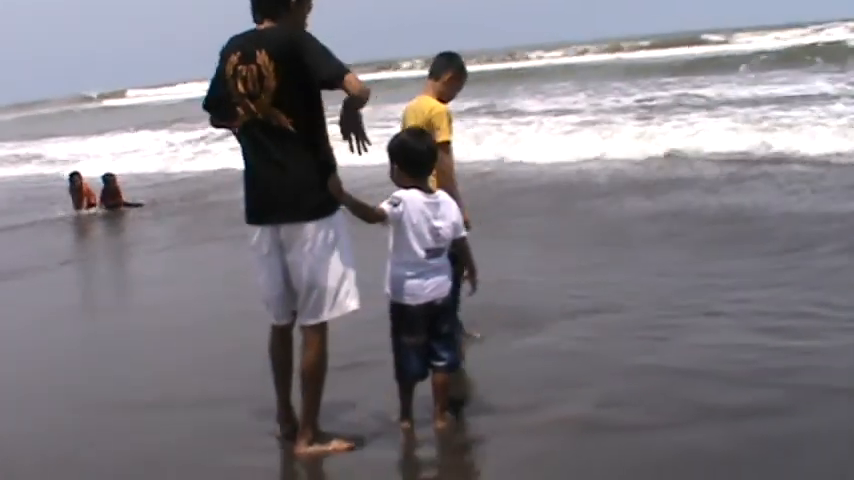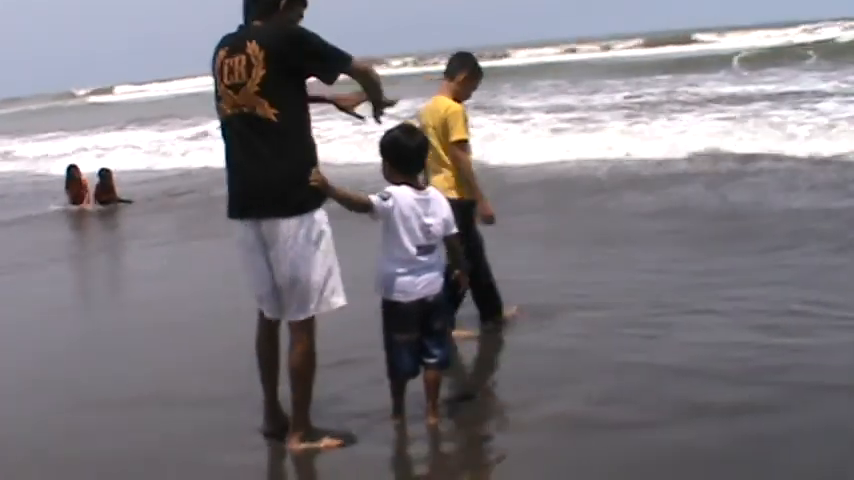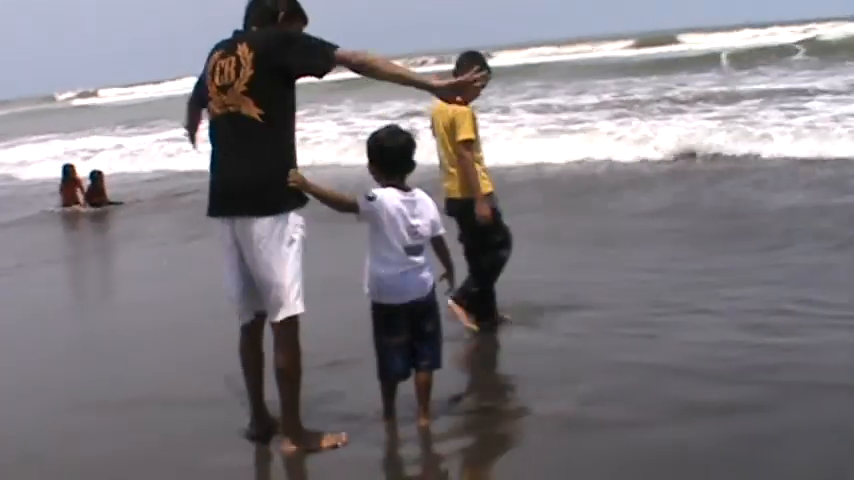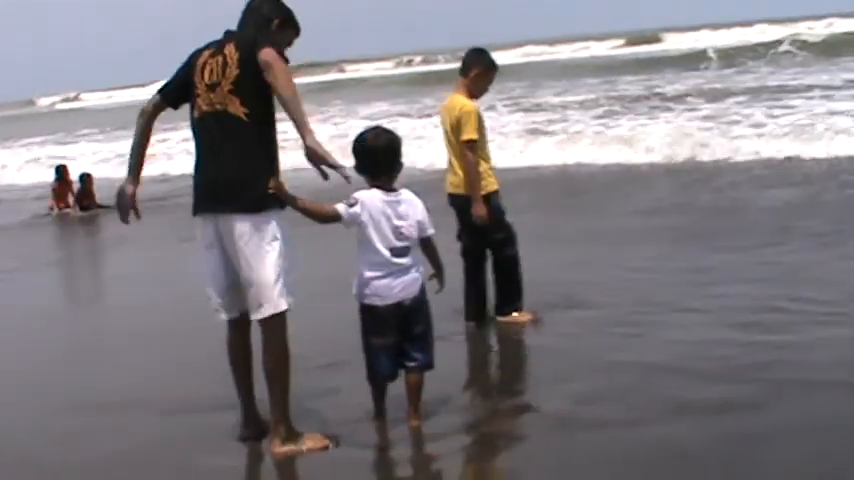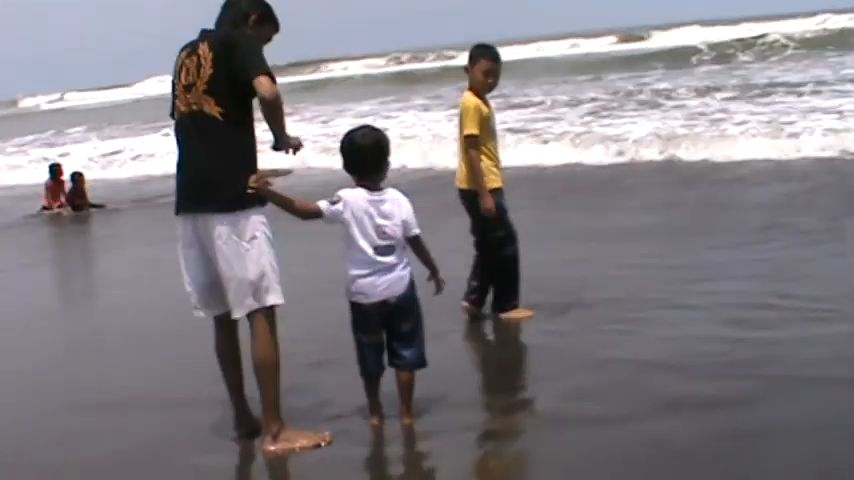
dt=0.2s
person 1, frame 1
left shoulder: (231, 51)
right shoulder: (295, 42)
left elbow: (219, 115)
right elbow: (357, 90)
right wrist: (350, 119)
left hip: (261, 206)
right hip: (309, 201)
left knee: (281, 318)
right knee: (315, 322)
left ankle: (285, 418)
right ankle: (309, 434)
person 1, frame 2
left shoulder: (223, 49)
right shoulder: (287, 38)
right elbow: (362, 71)
left wrist: (335, 100)
right wrist: (376, 100)
left hip: (244, 202)
right hip: (292, 197)
left knee: (269, 312)
right knee: (301, 317)
left ankle: (272, 414)
right ankle: (301, 430)
person 1, frame 3
left shoulder: (217, 54)
right shoulder: (281, 42)
left elbow: (195, 102)
right elbow: (357, 60)
left wrist: (192, 129)
right wrist: (434, 86)
left hip: (226, 201)
right hip: (270, 199)
left knee: (252, 316)
right knee: (284, 316)
left ankle: (258, 417)
right ankle: (293, 431)
person 1, frame 4
left shoulder: (201, 57)
right shoulder: (262, 40)
left elbow: (149, 111)
right elbow: (272, 64)
left wrist: (132, 180)
right wrist: (309, 137)
left hip: (208, 203)
right hip: (253, 200)
left knee: (238, 316)
right knee: (272, 316)
left ankle: (251, 418)
right ankle: (284, 432)
person 1, frame 5
left shoulder: (187, 54)
right shoulder: (239, 42)
right elbow: (267, 91)
right wrist: (282, 136)
left hip: (194, 202)
right hip: (232, 199)
left knee: (222, 315)
right knee: (260, 313)
left ankle: (243, 417)
right ankle: (276, 431)
person 2, frame 1
left shoulder: (403, 201)
right shoulder: (447, 201)
left elbow: (374, 215)
right elbow: (461, 244)
left wrist: (342, 195)
right wrist: (471, 272)
left hip: (408, 296)
right hip: (441, 292)
left knee: (408, 362)
right knee: (442, 359)
left ankle: (406, 415)
right ankle: (441, 414)
person 2, frame 2
left shoulder: (393, 198)
right shoulder: (438, 198)
left elbow: (361, 205)
right elbow: (453, 242)
left wrist: (328, 188)
right wrist: (462, 269)
left hip: (400, 293)
right hip: (433, 288)
left knee: (400, 358)
right knee: (434, 355)
left ankle: (398, 412)
right ankle: (432, 411)
person 2, frame 3
left shoulder: (380, 201)
right shoulder: (424, 200)
left elbow: (347, 204)
right elbow: (439, 243)
left wrist: (307, 186)
right wrist: (449, 270)
left hip: (389, 294)
right hip: (422, 290)
left knee: (391, 359)
right knee: (423, 356)
left ankle: (389, 413)
right ankle: (423, 412)
person 2, frame 4
left shoulder: (363, 202)
right shoulder: (412, 201)
left elbow: (326, 215)
right elbow: (427, 243)
left wrist: (288, 197)
right wrist: (439, 270)
left hip: (376, 296)
right hip: (411, 290)
left knee: (379, 360)
right knee: (415, 357)
left ankle: (380, 414)
right ankle: (414, 413)
person 2, frame 5
left shoulder: (347, 200)
right shoulder: (399, 200)
left elbow: (307, 211)
right elbow: (416, 242)
left wrist: (268, 193)
right wrist: (434, 271)
left hip: (365, 293)
right hip: (400, 288)
left knee: (370, 357)
right knee: (406, 354)
left ankle: (375, 411)
right ankle: (407, 411)
person 3, frame 1
left shoulder: (411, 107)
right shoulder: (439, 110)
right elbow: (443, 161)
right wrist: (458, 205)
left knee: (448, 265)
right knee: (450, 264)
left ankle: (451, 326)
person 3, frame 2
left shoulder: (426, 109)
right shoulder: (454, 110)
left elbow: (426, 155)
right elbow: (460, 158)
right wrist: (482, 201)
left hip: (439, 193)
right hip: (457, 195)
left knee: (474, 253)
right knee: (462, 258)
left ankle: (492, 312)
person 3, frame 3
left shoulder: (438, 108)
right shoulder: (462, 110)
right elbow: (466, 156)
right wrist: (481, 200)
left hip: (453, 192)
right hip: (472, 193)
left knee: (480, 251)
right knee: (500, 245)
left ankle: (485, 313)
right ankle: (463, 300)
person 3, frame 4
left shoulder: (449, 104)
right shoulder: (468, 108)
right elbow: (470, 155)
right wrist: (478, 201)
left hip: (457, 190)
right hip: (477, 191)
left knee: (473, 252)
right knee: (505, 246)
left ankle: (476, 311)
right ankle: (508, 308)
person 3, frame 5
left shoulder: (476, 101)
right shoulder: (473, 104)
right elbow: (472, 151)
right wrist: (485, 194)
left hip: (476, 186)
right hip: (482, 187)
left knee: (487, 245)
right knee: (505, 244)
left ankle: (474, 299)
right ankle: (505, 305)
